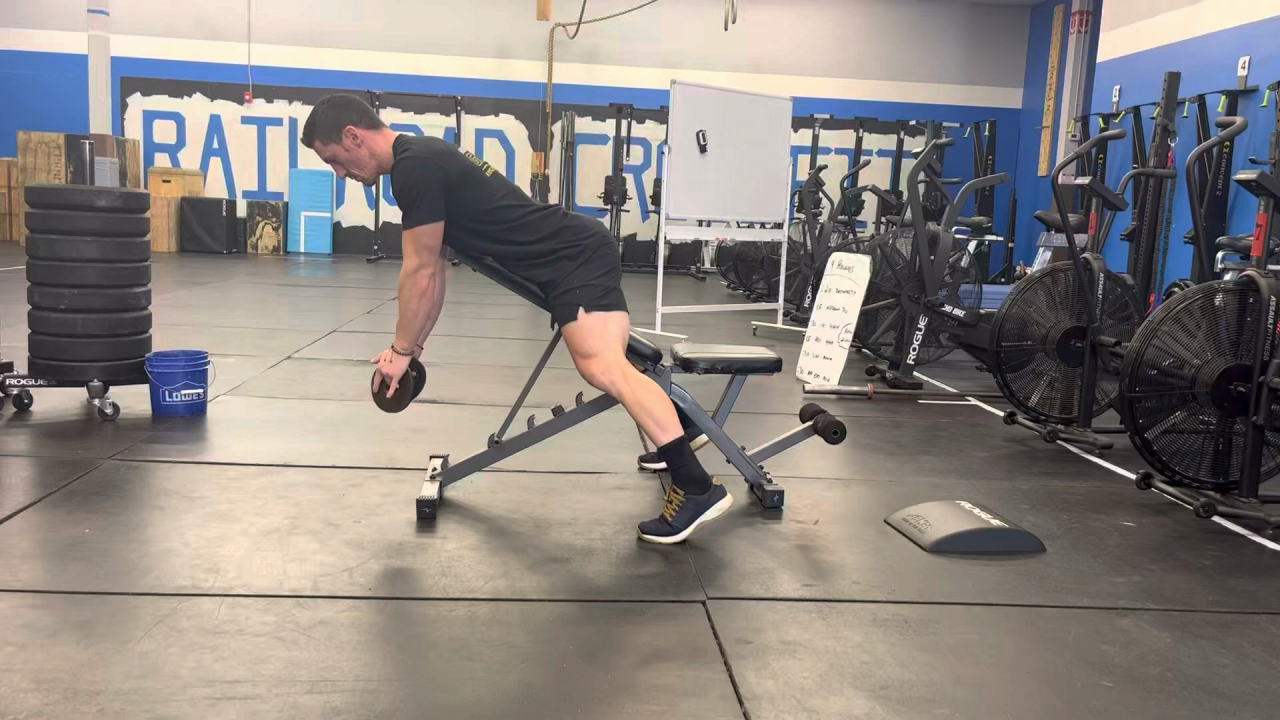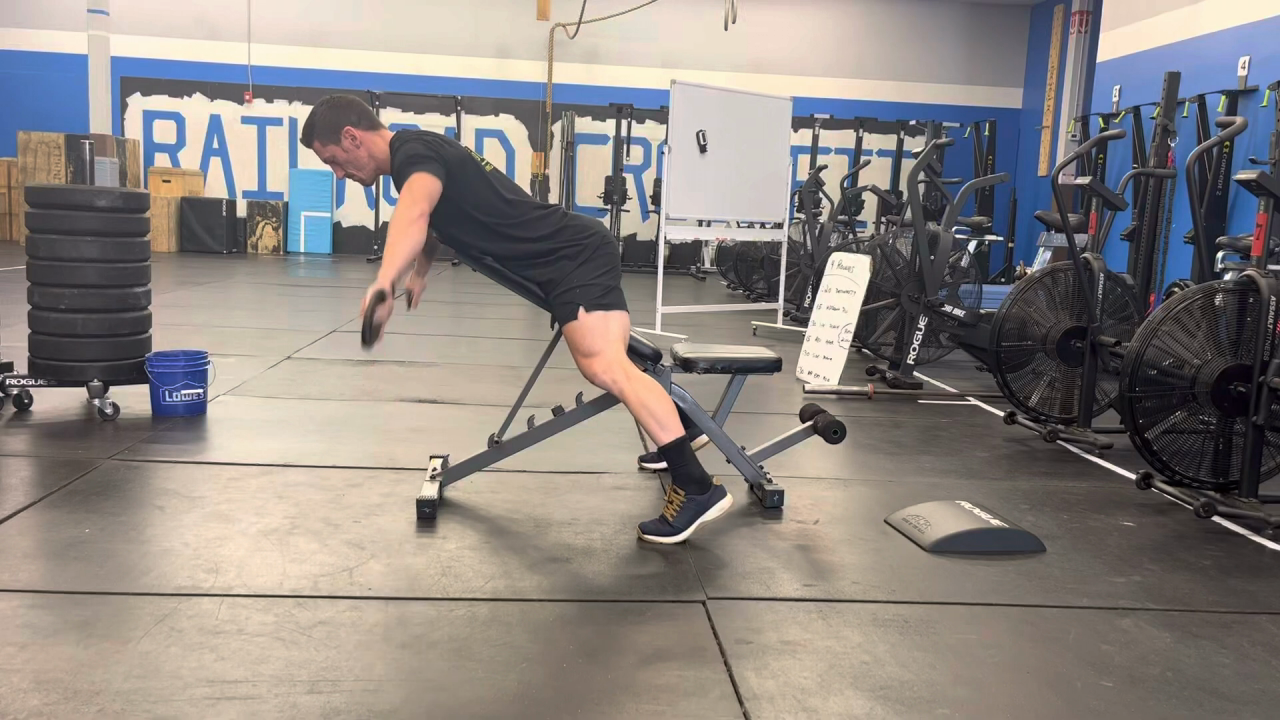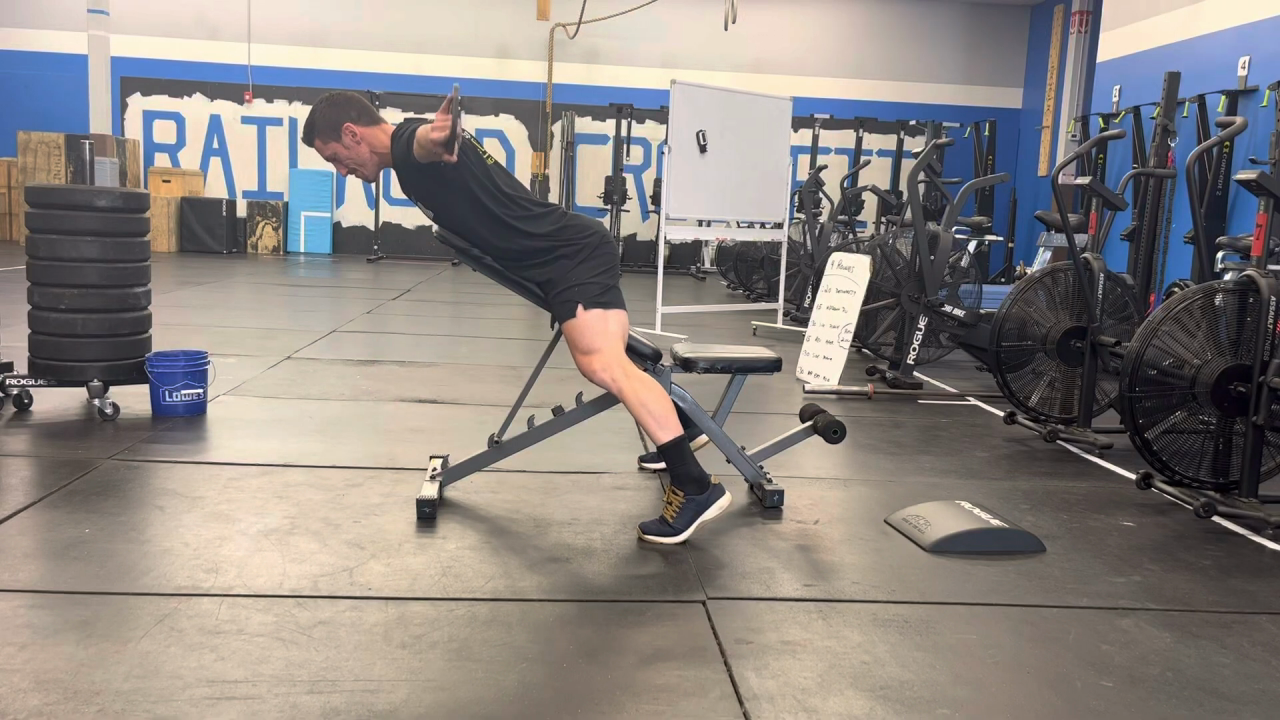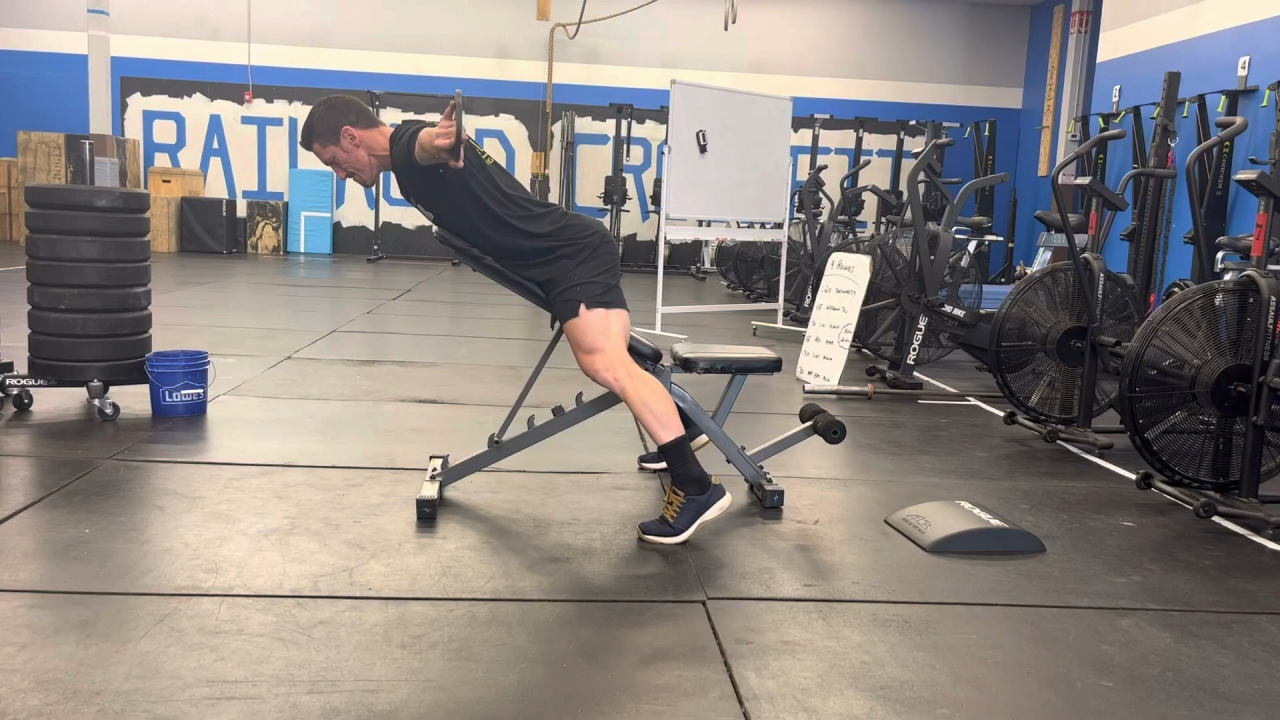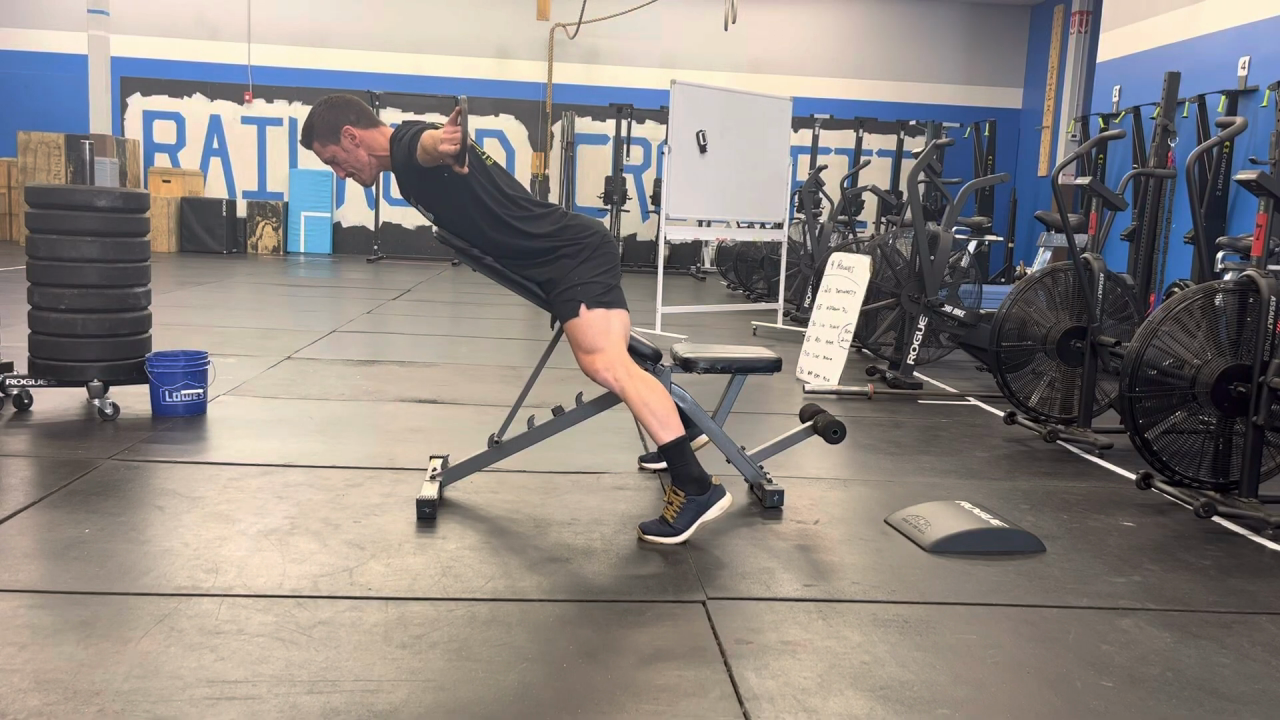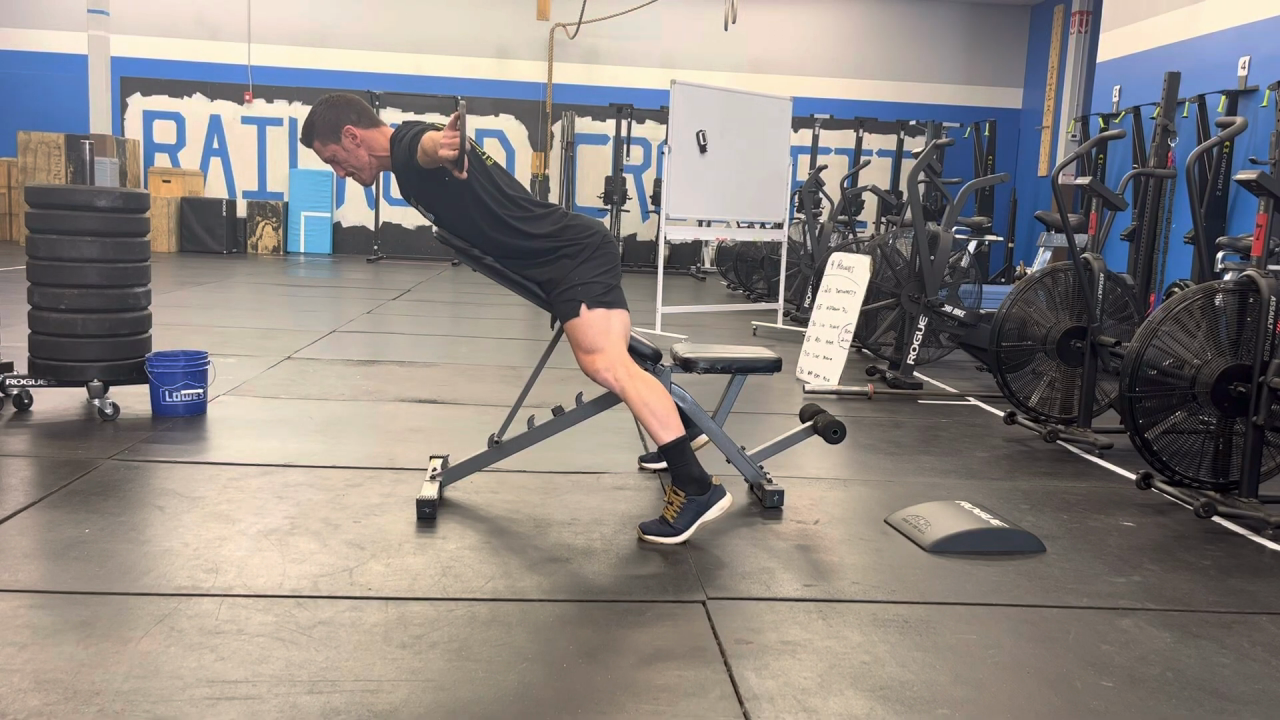
dt=0.5s
person 1, frame 1
left shoulder: (415, 168)
right shoulder: (421, 159)
left elbow: (419, 273)
right elbow: (433, 268)
left wrist: (401, 350)
right wrist: (414, 345)
left hip: (576, 256)
right hip: (574, 252)
left knee: (601, 367)
right knee: (607, 360)
left ankle: (696, 486)
right ankle: (681, 426)
person 1, frame 2
left shoulder: (413, 151)
right shoulder: (416, 156)
left elbow: (411, 215)
right elbow: (430, 219)
left wrist: (384, 282)
right wrist: (420, 273)
left hip: (575, 255)
right hip: (571, 252)
left knee: (603, 366)
right knee: (608, 356)
left ankle: (697, 486)
right ankle: (681, 426)
person 1, frame 3
left shoulder: (411, 143)
right shoulder: (412, 154)
left elbow: (430, 139)
left wrist: (437, 136)
left hip: (572, 254)
right hip: (569, 251)
left knee: (602, 364)
right knee: (608, 358)
left ankle: (694, 486)
right ankle: (681, 427)
person 1, frame 4
left shoulder: (409, 143)
right shoulder: (409, 158)
left elbow: (430, 142)
left wrist: (442, 137)
left hip: (574, 254)
right hip: (569, 252)
left knee: (604, 363)
right knee: (609, 354)
left ankle: (695, 486)
right ankle: (680, 426)
person 1, frame 5
left shoulder: (408, 145)
right shoulder: (409, 159)
left elbow: (432, 144)
left wrist: (445, 143)
left hip: (573, 254)
right hip: (568, 253)
left knee: (604, 363)
right knee: (610, 356)
left ankle: (696, 487)
right ankle: (682, 427)
person 1, frame 6
left shoulder: (408, 144)
right shoulder: (409, 158)
left elbow: (430, 143)
left wrist: (445, 144)
left hip: (574, 254)
right hip: (569, 252)
left knee: (604, 363)
right knee: (608, 355)
left ankle: (696, 487)
right ankle: (681, 426)
